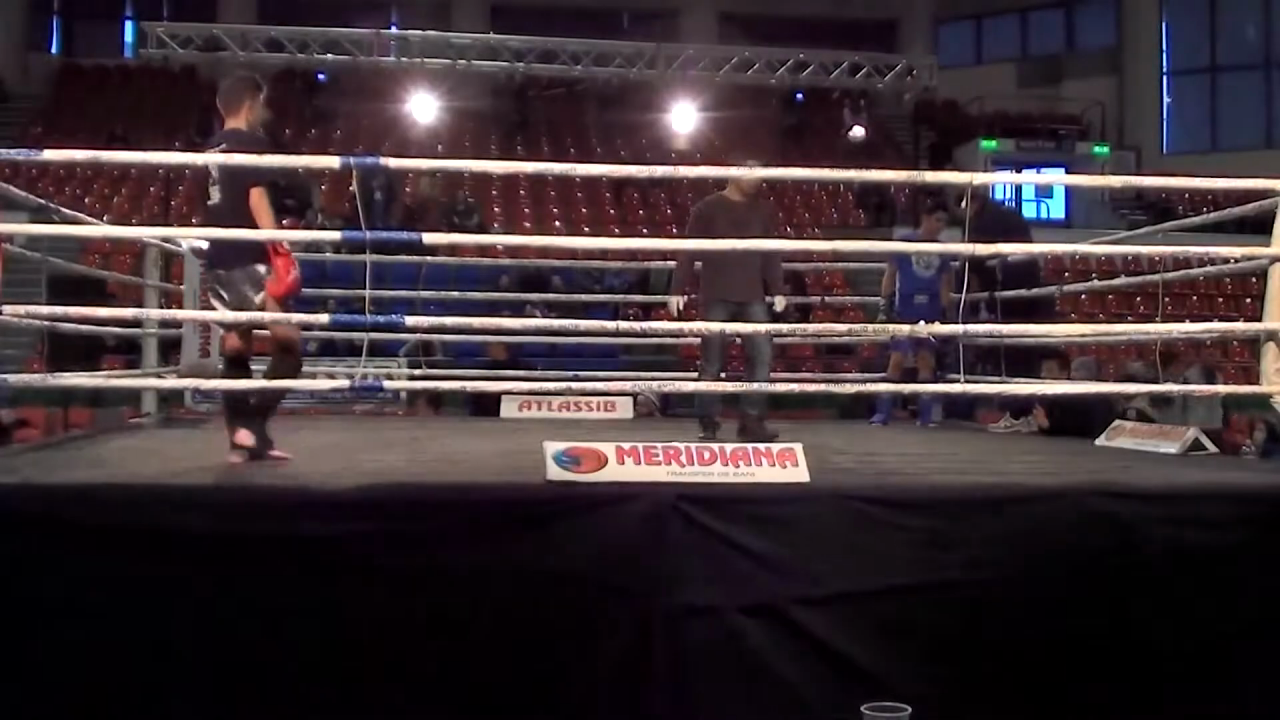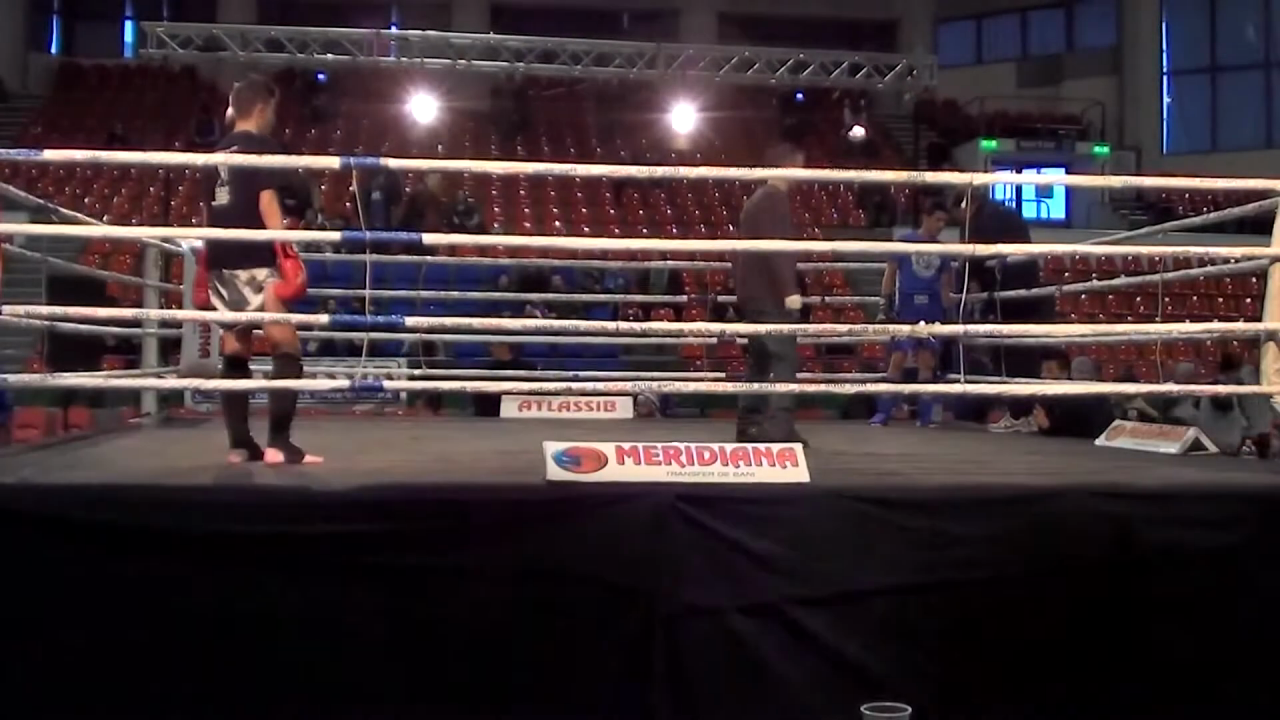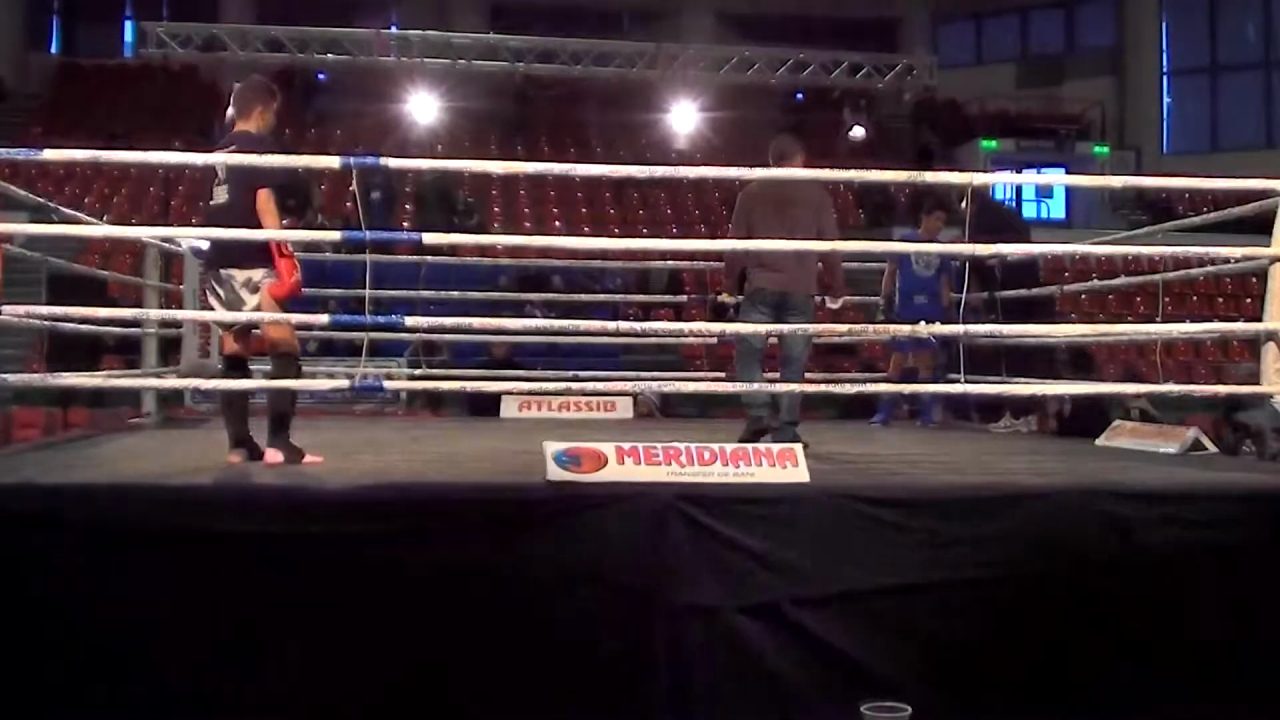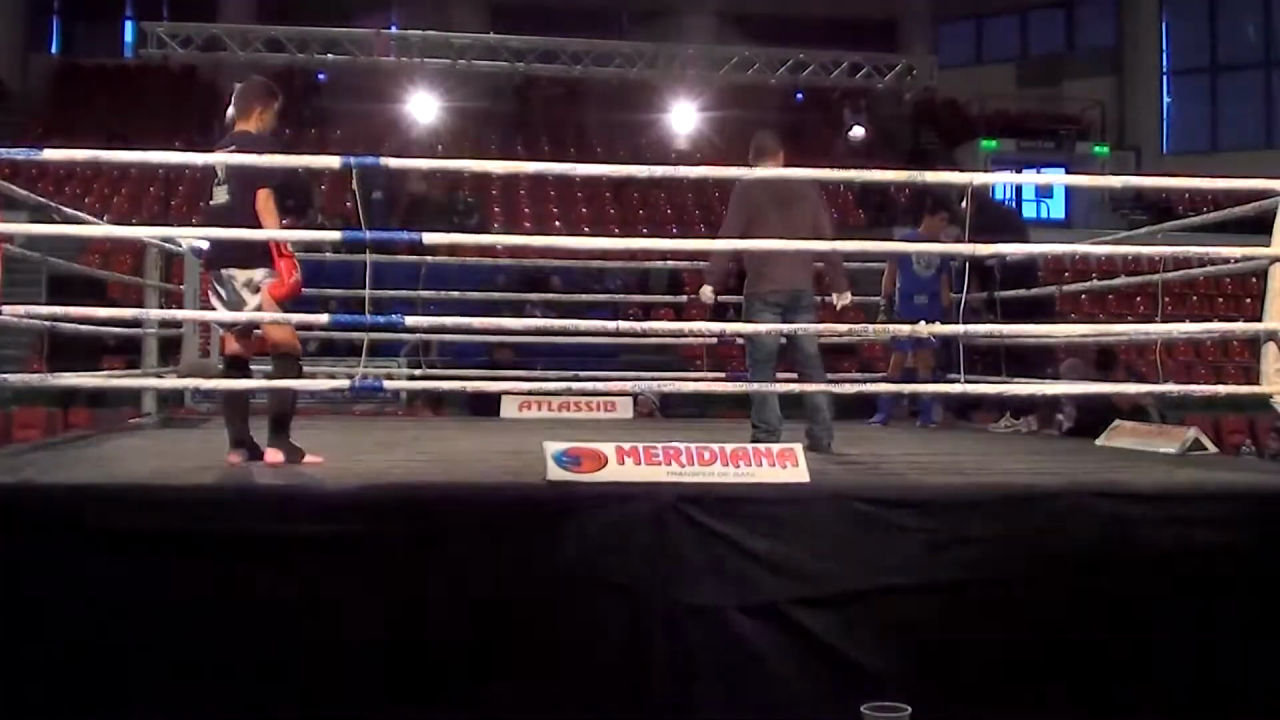
dt=0.7s
person 1, frame 1
left shoulder: (211, 152)
right shoulder: (253, 144)
left elbow: (213, 209)
right elbow: (258, 198)
right wrist: (280, 251)
left hip: (219, 260)
right hip: (250, 257)
left knee: (235, 348)
right knee: (289, 342)
left ankle: (242, 440)
right ankle: (252, 426)
person 1, frame 2
left shoulder: (216, 153)
right shoulder: (263, 148)
left elbow: (208, 211)
right elbow: (267, 202)
left wrist: (207, 262)
right wrist: (286, 254)
left hip: (221, 263)
right hip: (255, 262)
left knee: (235, 352)
right knee: (287, 347)
left ankle: (239, 443)
right ankle: (279, 443)
person 1, frame 3
left shoulder: (217, 153)
right shoulder: (261, 146)
left elbow: (212, 210)
right elbow: (264, 200)
right wrist: (283, 253)
left hip: (219, 263)
right hip: (251, 261)
left knee: (234, 352)
right knee: (284, 347)
left ankle: (239, 443)
right ankle: (278, 443)
person 1, frame 4
left shoulder: (218, 153)
right shoulder: (261, 146)
left elbow: (215, 208)
right elbow: (264, 200)
right wrist: (283, 253)
left hip: (220, 262)
right hip: (252, 262)
left knee: (236, 352)
right knee: (286, 347)
left ankle: (239, 443)
right ankle: (279, 442)
person 2, frame 1
left shoulder: (762, 211)
right shoulder: (707, 209)
left elbow: (770, 255)
right elbow: (689, 252)
left wrist: (777, 290)
right wrist: (677, 289)
left hip: (753, 299)
right hip: (716, 298)
left knee: (761, 356)
right knee: (711, 364)
left ankle: (752, 421)
right ankle: (708, 421)
person 2, frame 2
left shoulder: (758, 199)
right shoulder: (776, 198)
right elbow: (779, 248)
right wrist: (790, 290)
left hip: (749, 292)
right hip: (768, 293)
left knee: (759, 359)
right knee: (784, 357)
left ankle: (749, 422)
right ankle: (779, 425)
person 2, frame 3
left shoulder: (751, 192)
right shoulder: (817, 194)
left elbow: (737, 243)
left wrist: (730, 286)
right wrist: (837, 289)
left hip: (760, 287)
right hip: (800, 290)
left knee: (748, 355)
right knee: (793, 364)
left ankle: (757, 414)
right ankle: (785, 431)
person 2, frame 4
left shoulder: (746, 190)
right shoulder: (808, 190)
left elbow: (729, 238)
right elbow: (827, 239)
left wrist: (712, 280)
right wrist: (840, 284)
left hip: (764, 288)
right hip: (803, 289)
left knee: (763, 364)
right knee: (811, 362)
left ankle: (766, 435)
right ankle: (821, 435)
person 3, frame 1
left shoulder: (980, 222)
right shoulder: (1012, 217)
left elbow: (975, 265)
left wrist: (974, 291)
left hip: (1006, 291)
right hip: (1029, 289)
left knee: (1007, 353)
right knee: (1026, 353)
left ankle: (1016, 414)
right ankle: (1029, 413)
person 3, frame 2
left shoulder: (978, 222)
right shoulder: (1010, 216)
left elbow: (975, 260)
left wrist: (974, 284)
left hip: (1006, 289)
right hip: (1027, 285)
left knee: (1008, 352)
right knee: (1025, 353)
left ankle: (1016, 414)
right ankle: (1028, 413)
person 3, frame 3
left shoulder: (980, 220)
right shoulder: (1011, 216)
left elbow: (976, 257)
left hip: (1007, 287)
right hip: (1029, 285)
left knee: (1009, 352)
right knee: (1027, 350)
left ankle: (1016, 415)
right ankle: (1029, 413)
person 3, frame 4
left shoulder: (979, 223)
right shoulder: (1010, 217)
left elbow: (976, 264)
left hip: (1005, 290)
left knee: (1010, 352)
right knee: (1026, 351)
left ankle: (1017, 416)
right ankle: (1028, 415)
person 4, frame 1
right shoulder: (905, 242)
left elbow: (944, 285)
right elbow: (891, 273)
left wrist: (946, 313)
right wrist: (885, 304)
left hip: (931, 309)
right hip: (906, 307)
left knee: (926, 360)
right knee: (897, 359)
left ankle: (925, 414)
right ankle: (882, 412)
person 4, frame 2
right shoulder: (905, 241)
left elbow: (945, 285)
right elbow: (890, 273)
left wrist: (947, 314)
right wrist: (885, 304)
left hip: (932, 309)
right hip: (906, 307)
left knee: (927, 361)
right knee: (898, 359)
left ankle: (925, 415)
right ankle: (883, 412)
person 4, frame 3
right shoulder: (905, 241)
left elbow: (944, 285)
right elbow: (890, 273)
left wrist: (947, 314)
right wrist: (885, 305)
left hip: (932, 311)
right hip: (906, 308)
left knee: (926, 362)
right knee: (898, 360)
left ankle: (926, 414)
right ankle: (884, 412)
person 4, frame 4
right shoulder: (905, 241)
left elbow: (944, 284)
right elbow: (890, 273)
left wrist: (947, 314)
right wrist: (885, 304)
left hip: (932, 312)
right hip: (905, 310)
left knee: (926, 362)
right knee: (897, 360)
left ankle: (925, 414)
right ankle: (883, 412)
